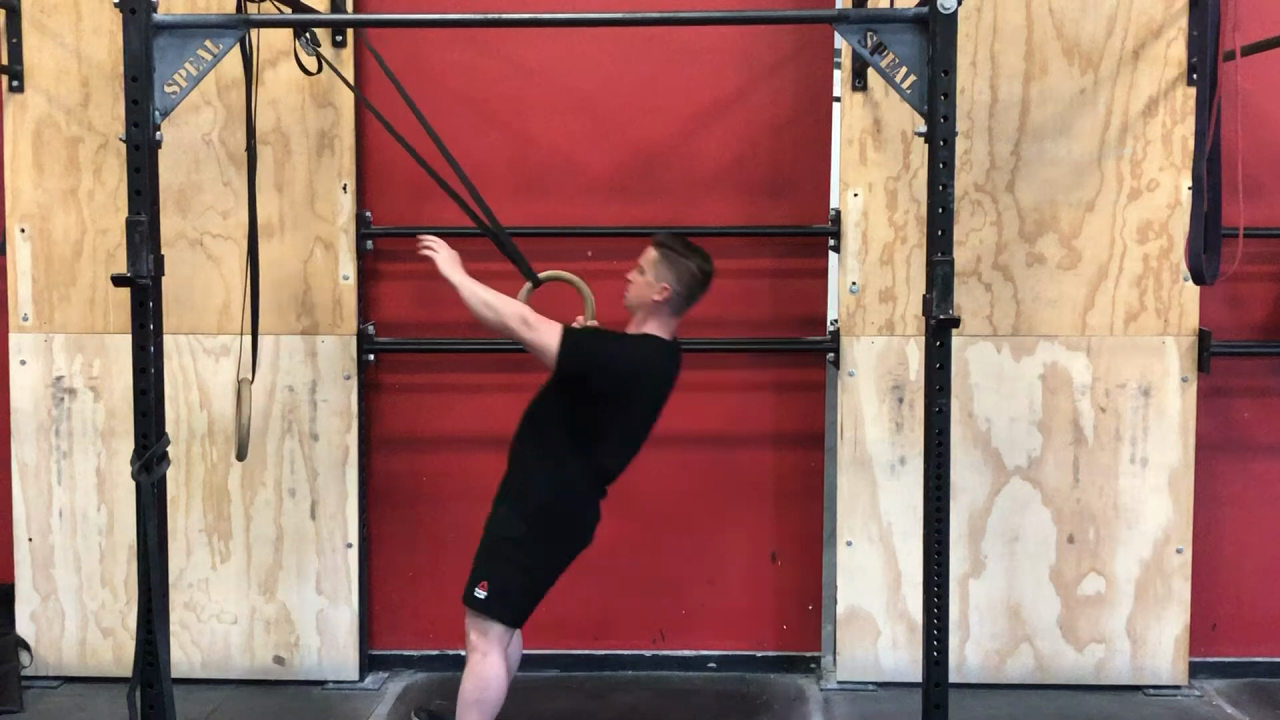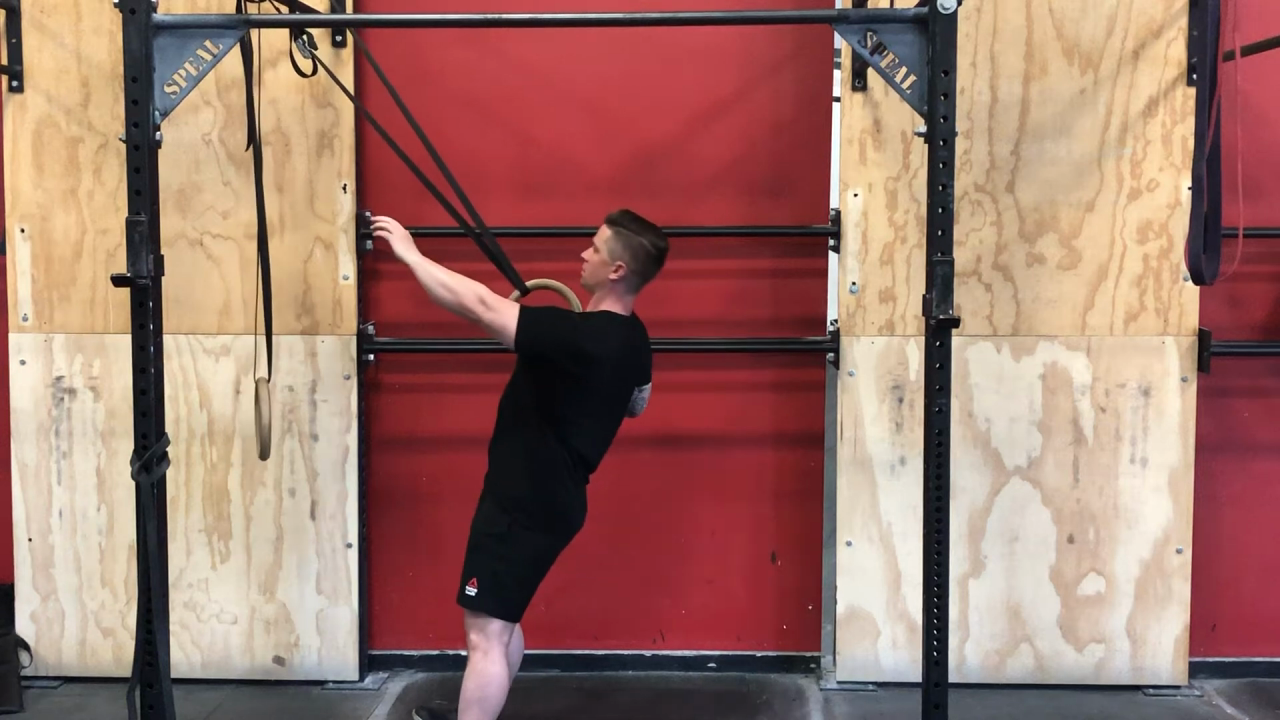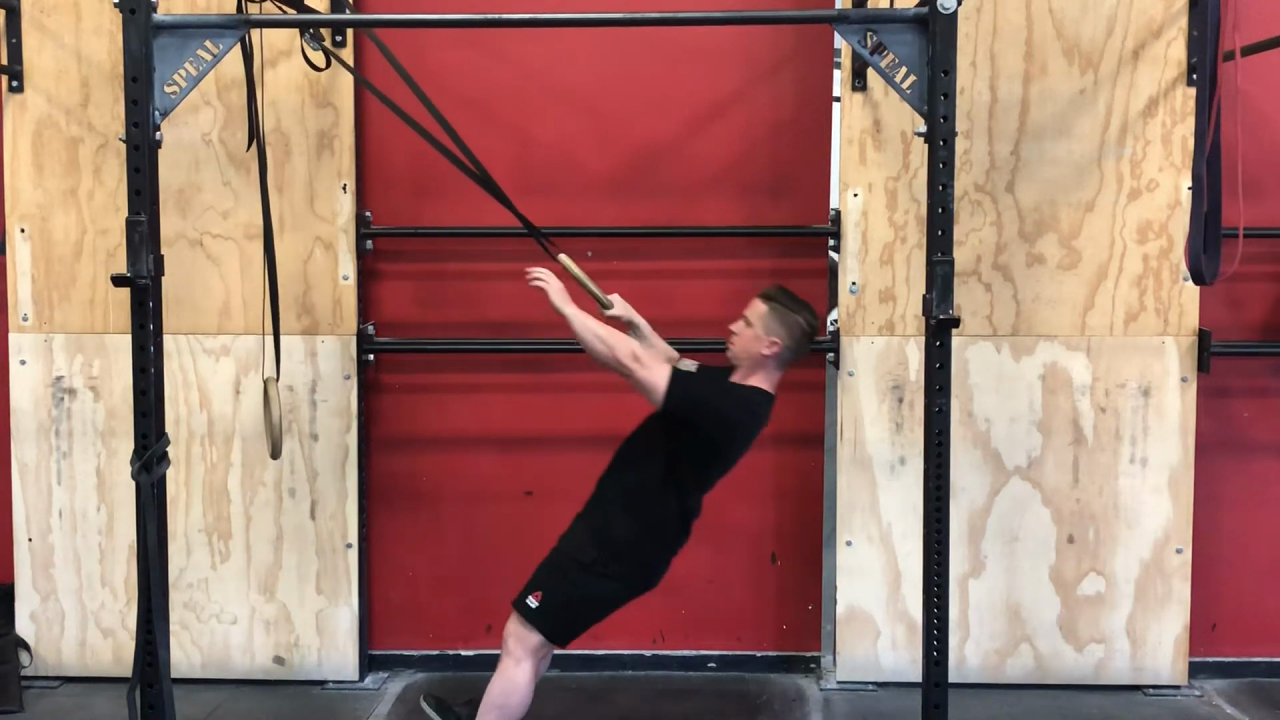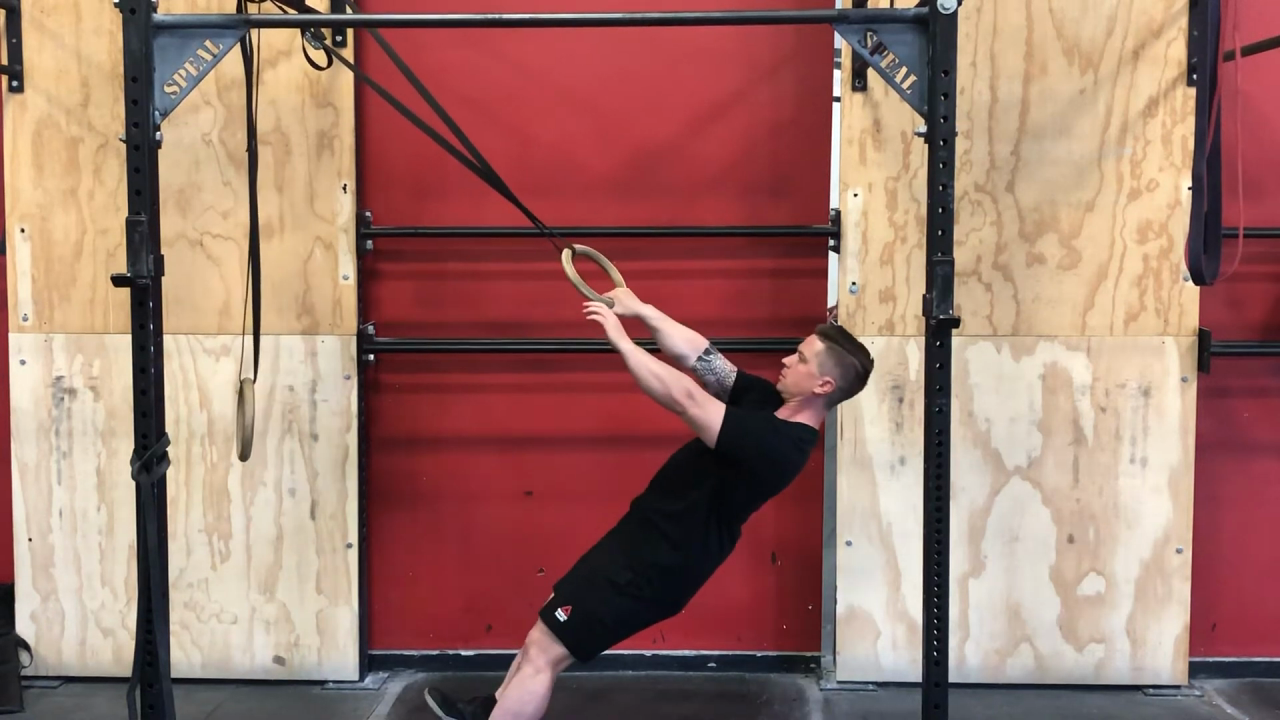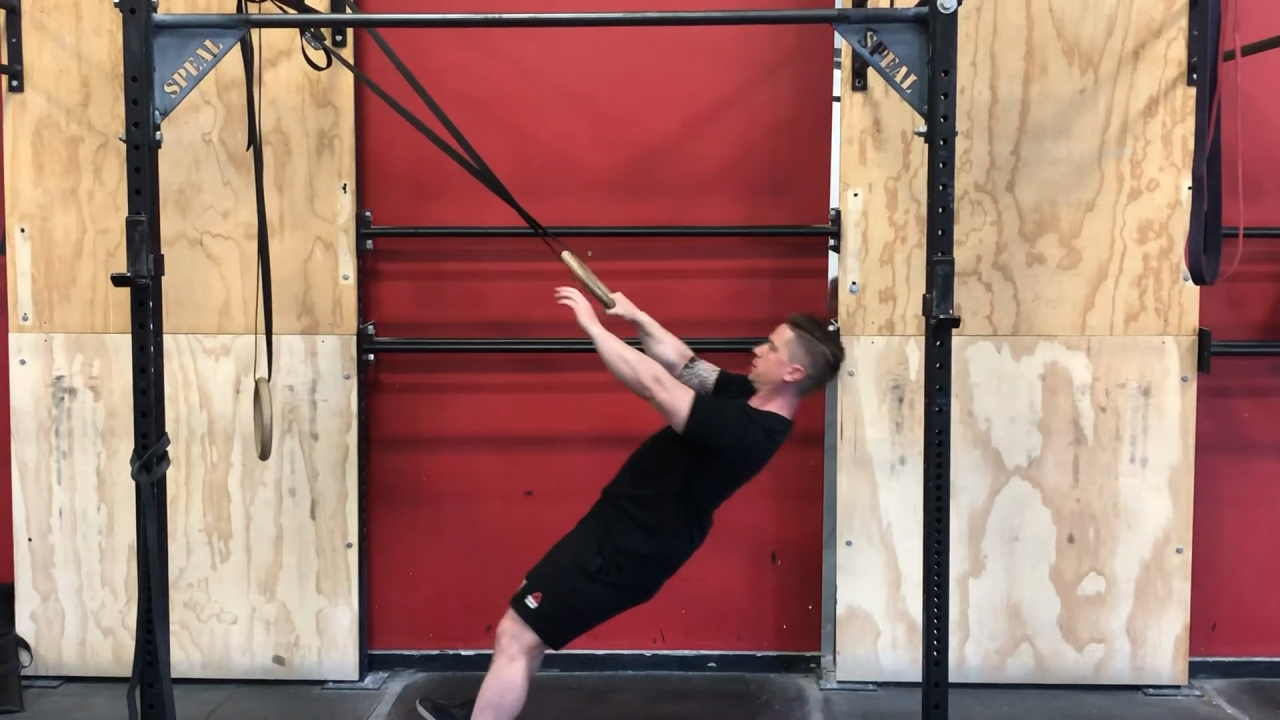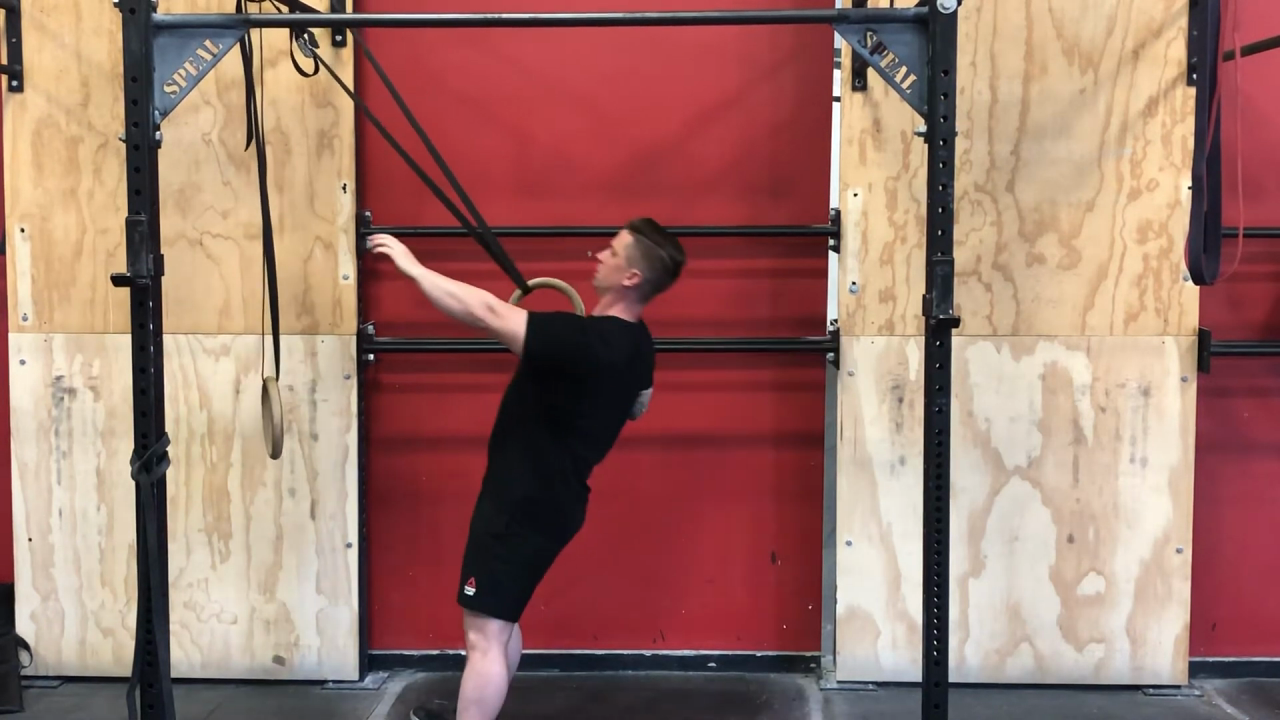
dt=0.7s
person 1, frame 1
left shoulder: (626, 359)
right shoulder: (655, 353)
left elbow: (523, 325)
left wrist: (455, 274)
right wrist: (590, 339)
left hip: (541, 509)
right hip: (557, 503)
left knee: (487, 632)
right knee: (502, 624)
person 1, frame 2
left shoulder: (580, 336)
right shoulder: (629, 338)
left elbow: (480, 305)
right elbow: (636, 404)
left wrist: (410, 254)
left hip: (526, 502)
right hip: (546, 496)
left knee: (486, 632)
right knee: (502, 621)
person 1, frame 3
left shoulder: (727, 405)
right shoulder: (737, 388)
left elbow: (633, 362)
right elbow: (672, 365)
left wrist: (566, 305)
right wrist: (631, 318)
left hip: (621, 542)
right hip: (623, 527)
left knee: (522, 640)
right knee: (536, 627)
person 1, frame 4
left shoulder: (778, 445)
right shoulder: (768, 404)
left elbow: (684, 399)
right elbow: (698, 355)
left wrist: (620, 339)
right wrist: (639, 310)
left hip: (654, 564)
right hip: (646, 539)
left knee: (543, 651)
right knee: (552, 619)
person 1, frame 5
left shoulder: (746, 431)
right shoulder: (748, 401)
left elbow: (655, 385)
right elbow: (683, 364)
left wrist: (592, 325)
right wrist: (636, 318)
left hip: (623, 549)
right hip: (622, 529)
left knee: (515, 638)
right knee: (529, 624)
person 1, frame 6
left shoulder: (588, 341)
right shoulder: (630, 342)
left elbow: (488, 313)
right elbow: (636, 407)
left wrist: (412, 266)
left hip: (524, 503)
right hip: (545, 498)
left knee: (485, 634)
right knee: (501, 622)
